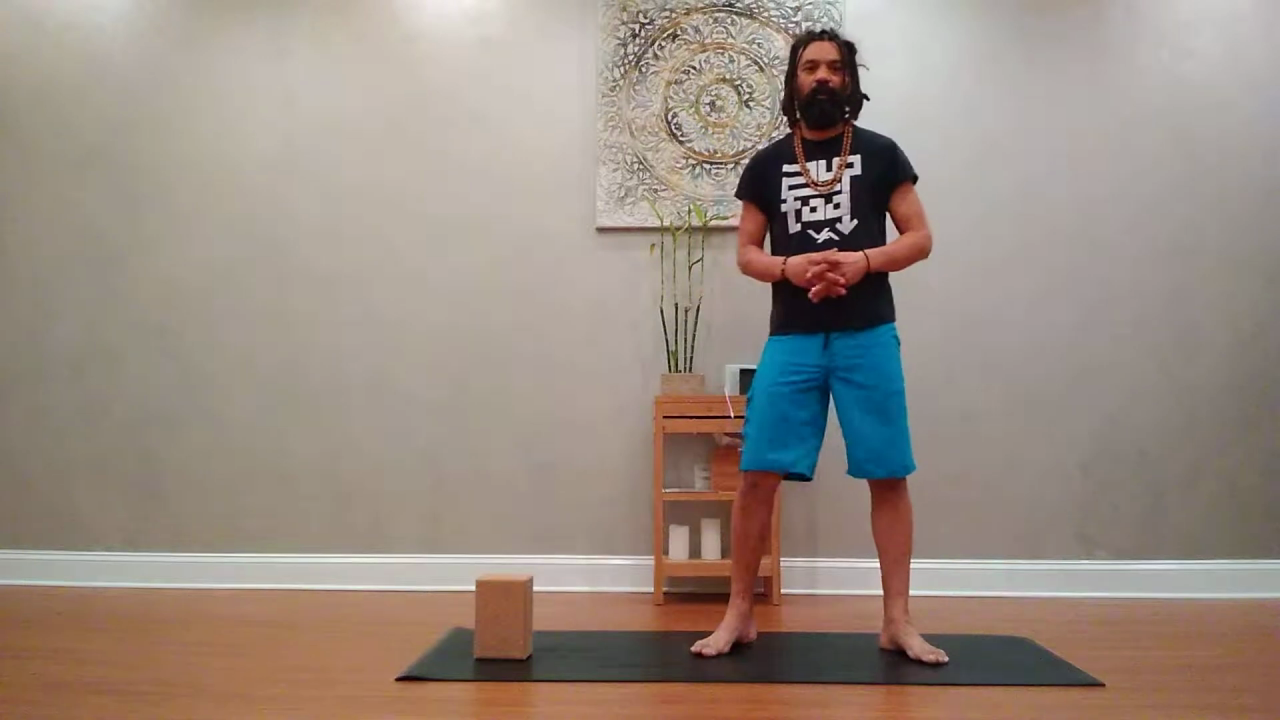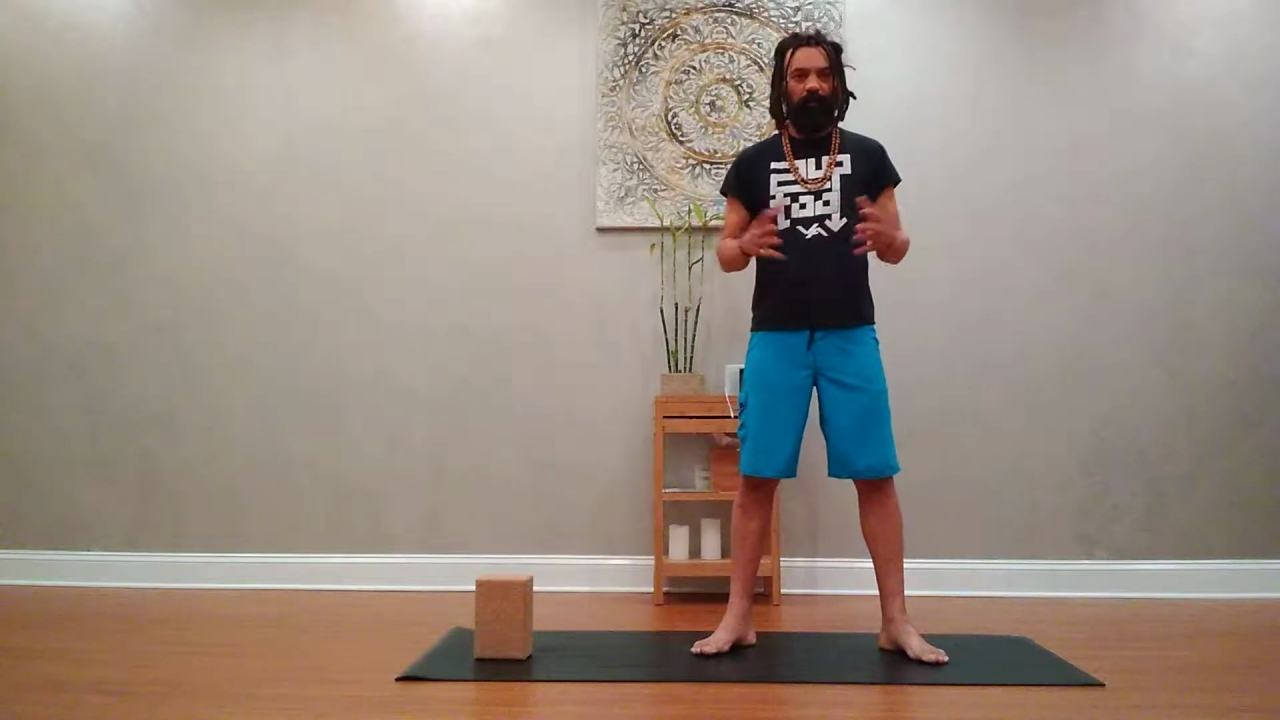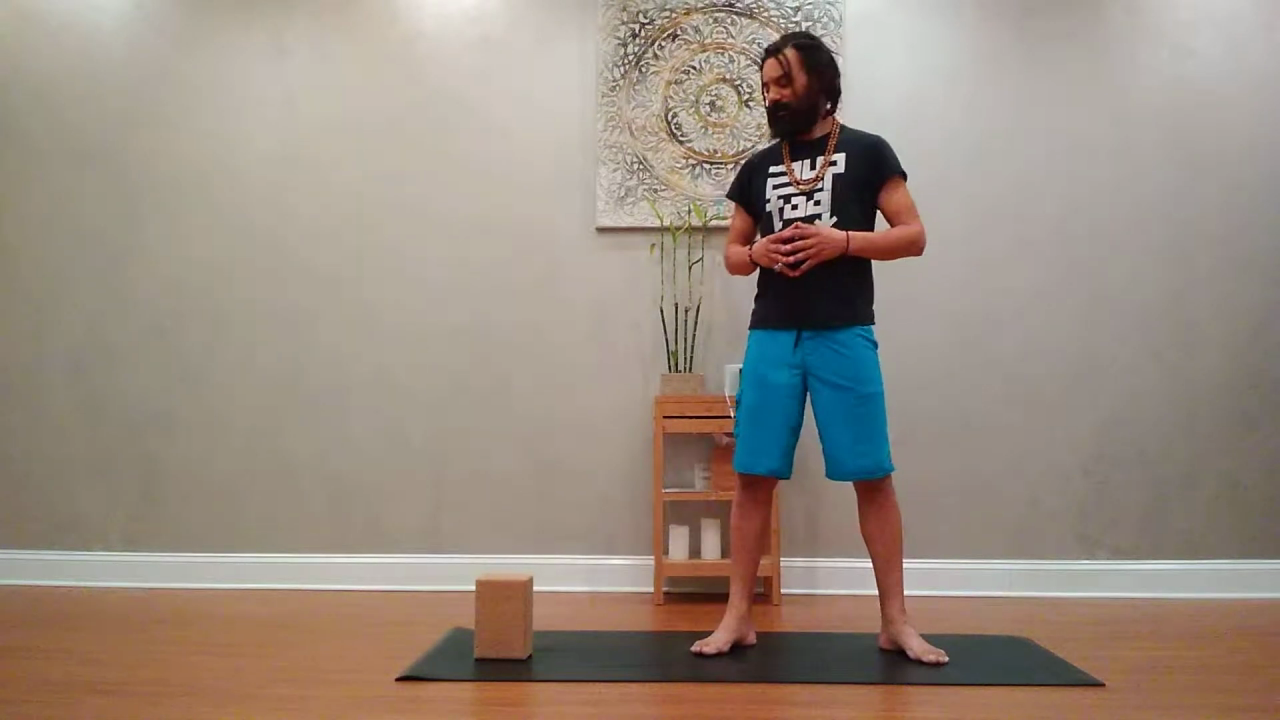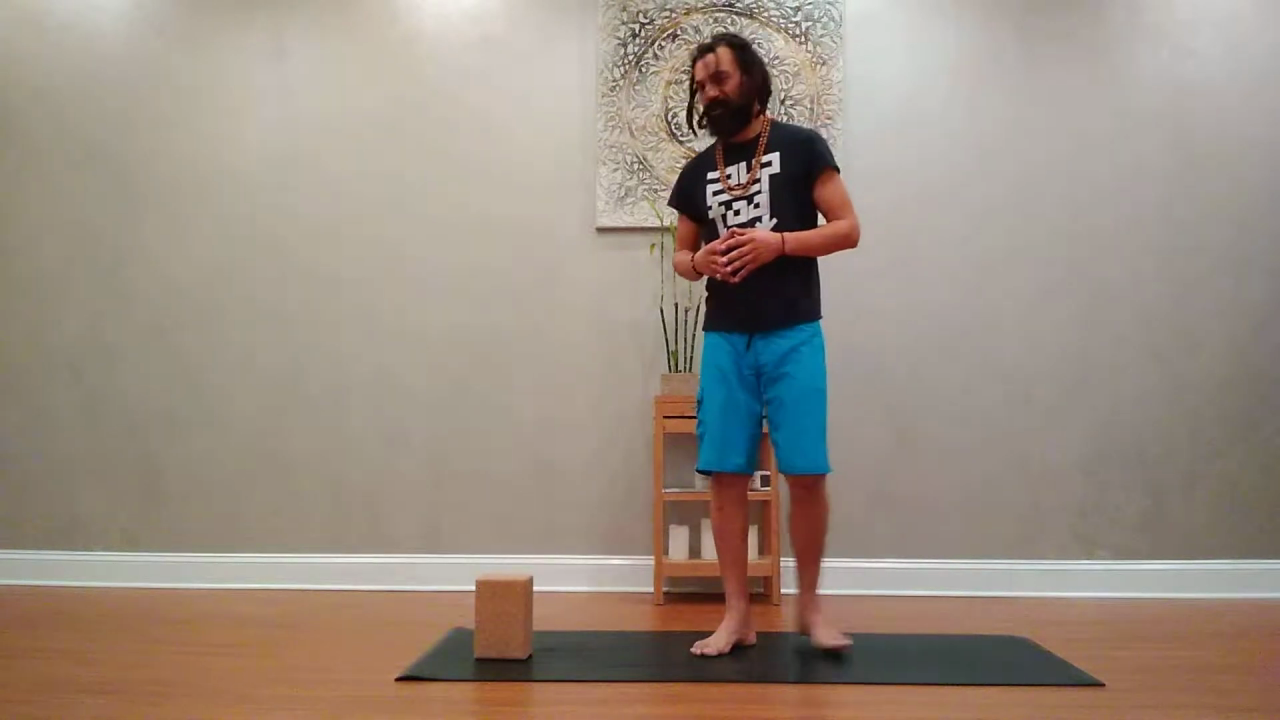
dt=1s
person 1, frame 1
left shoulder: (881, 153)
right shoulder: (767, 164)
left elbow: (919, 239)
right elbow: (746, 252)
left wrist: (863, 261)
right wrist: (790, 266)
left hip: (867, 336)
right hip: (791, 338)
left knee: (889, 477)
right knee: (757, 474)
left ankle: (897, 621)
right ankle: (739, 614)
person 1, frame 2
left shoulder: (867, 155)
right shoulder: (753, 162)
left elbow: (895, 250)
right elbow: (726, 256)
left wrist: (886, 236)
right wrist: (747, 245)
left hip: (851, 336)
right hip: (775, 338)
left knee: (875, 476)
right knee: (757, 478)
left ankle: (896, 620)
right ankle: (738, 616)
person 1, frame 3
left shoulder: (868, 151)
right shoulder: (758, 166)
left elbow: (913, 236)
right elbow: (732, 253)
left wrist: (840, 240)
right wrist: (760, 253)
left hip: (845, 336)
right hip: (771, 338)
left knee: (872, 477)
right knee: (754, 477)
left ankle: (895, 621)
right ankle: (738, 616)
person 1, frame 4
left shoulder: (801, 146)
right shoulder: (697, 171)
left elbow: (847, 228)
right elbow: (681, 256)
left wrist: (776, 243)
right wrist: (701, 262)
left hip: (794, 335)
right hip: (725, 339)
left knee: (807, 473)
right knee: (726, 476)
left ankle: (809, 606)
right ankle: (737, 615)
